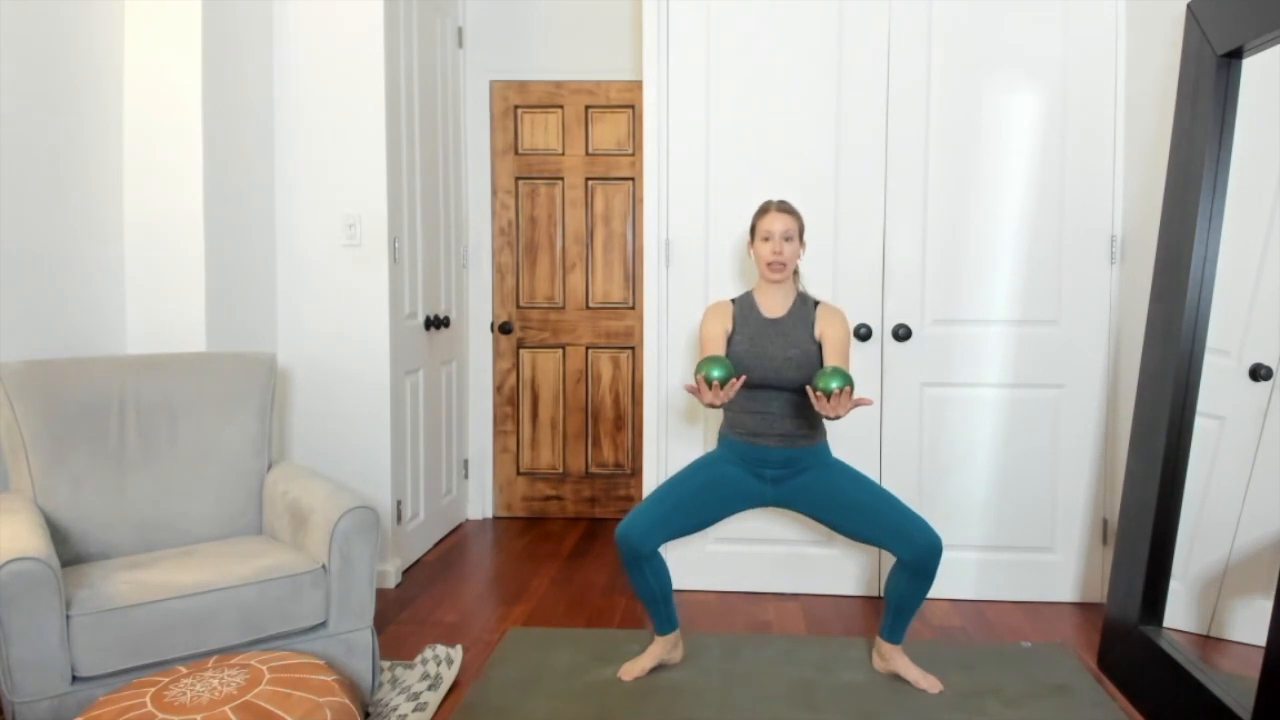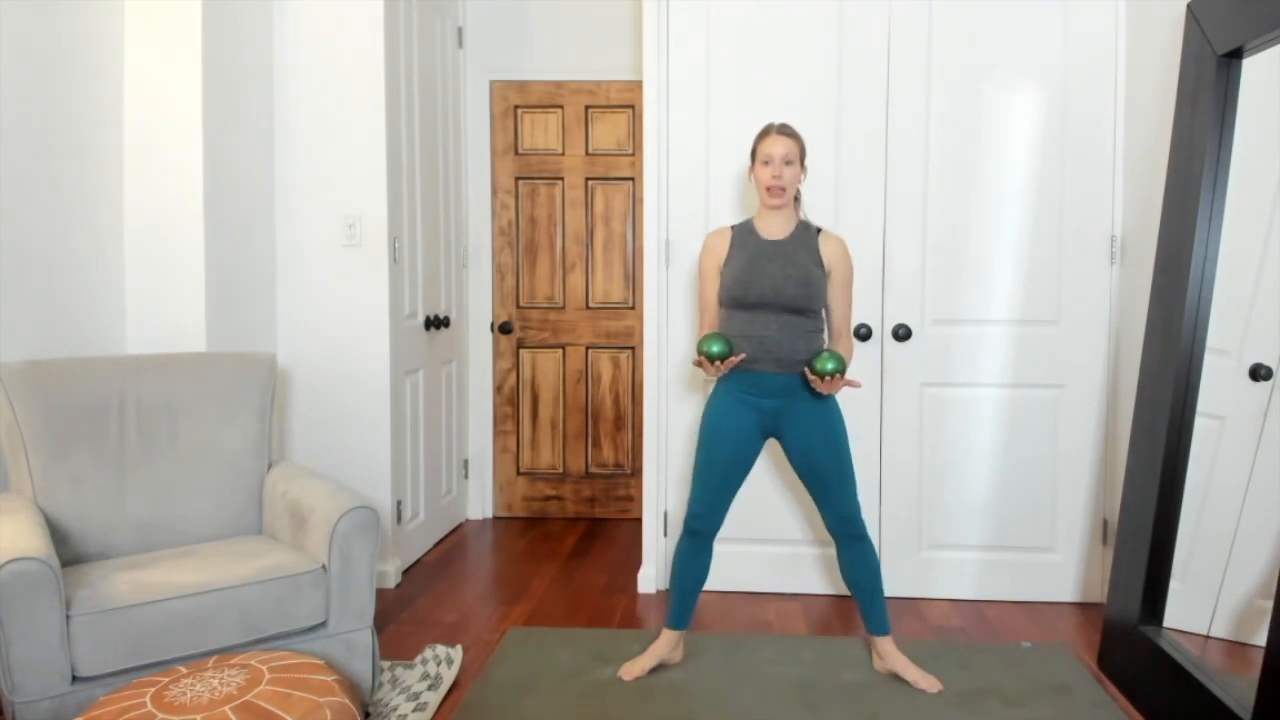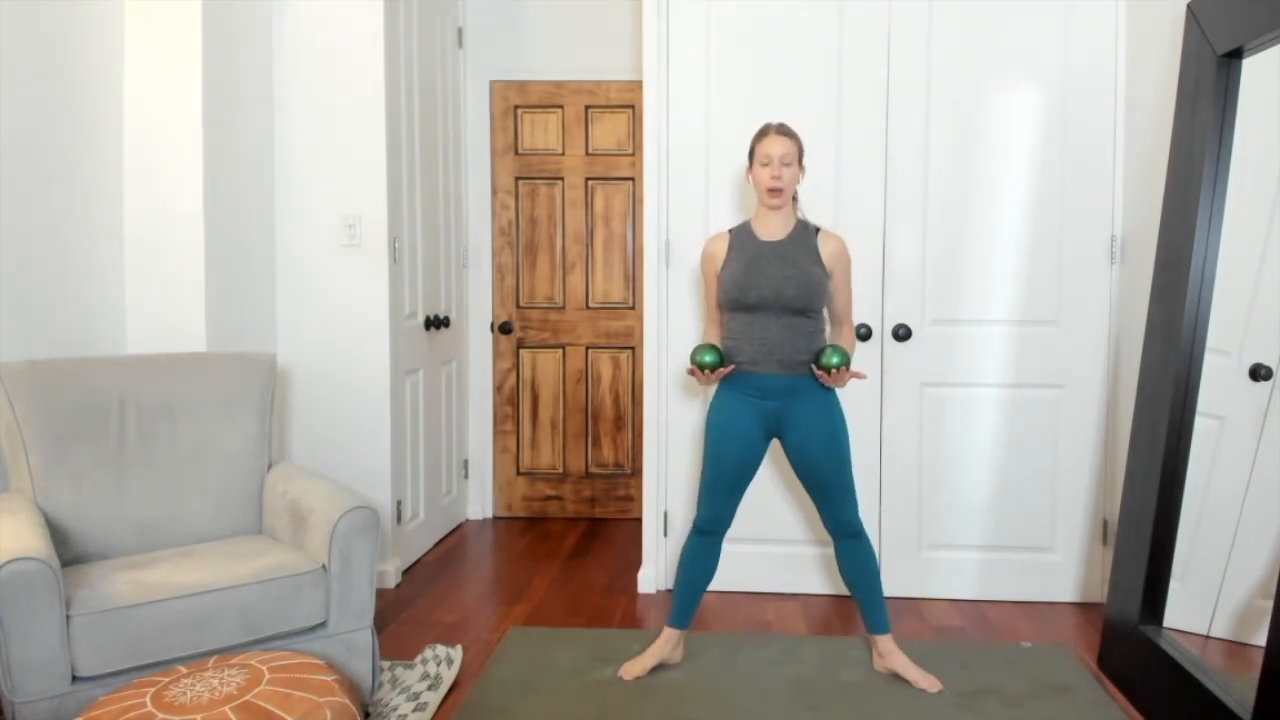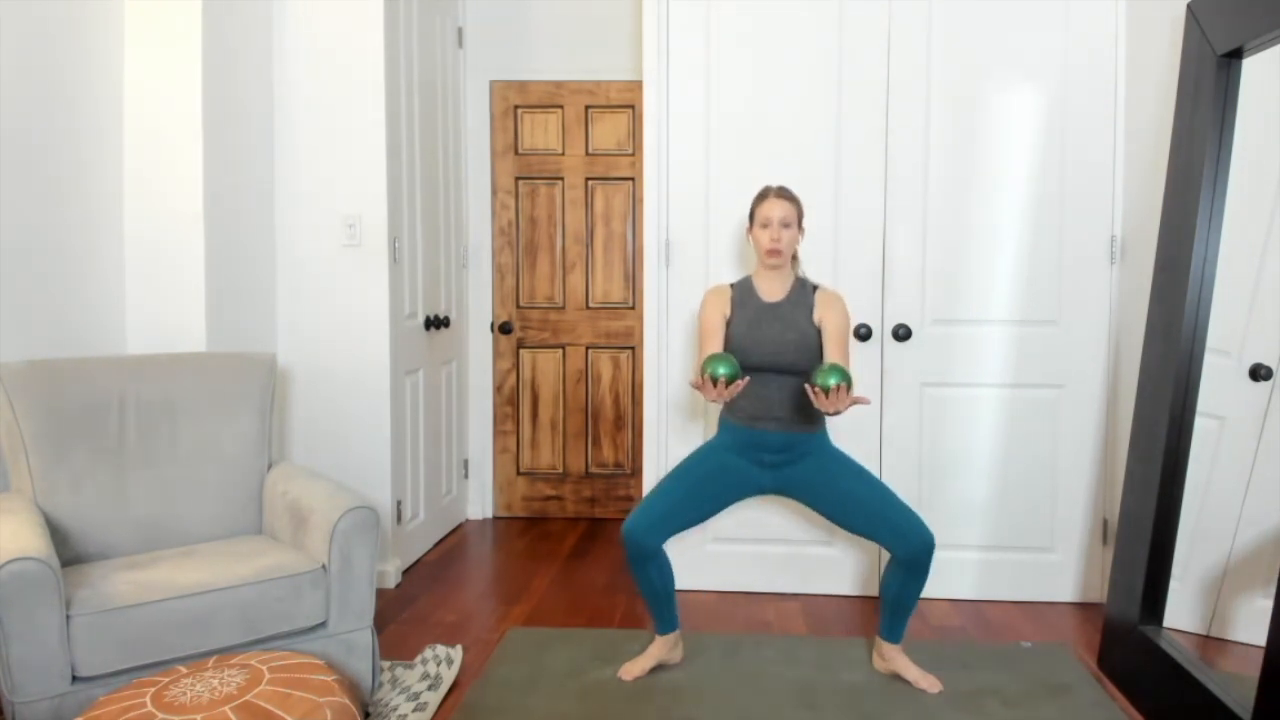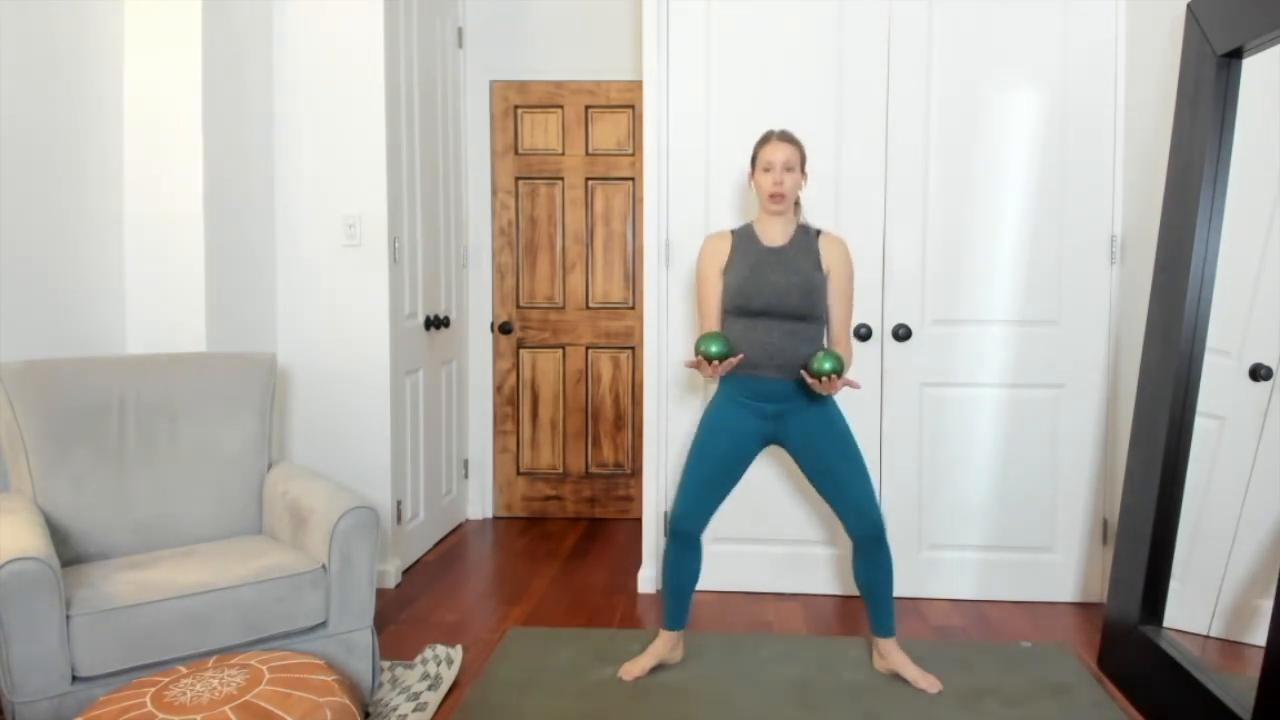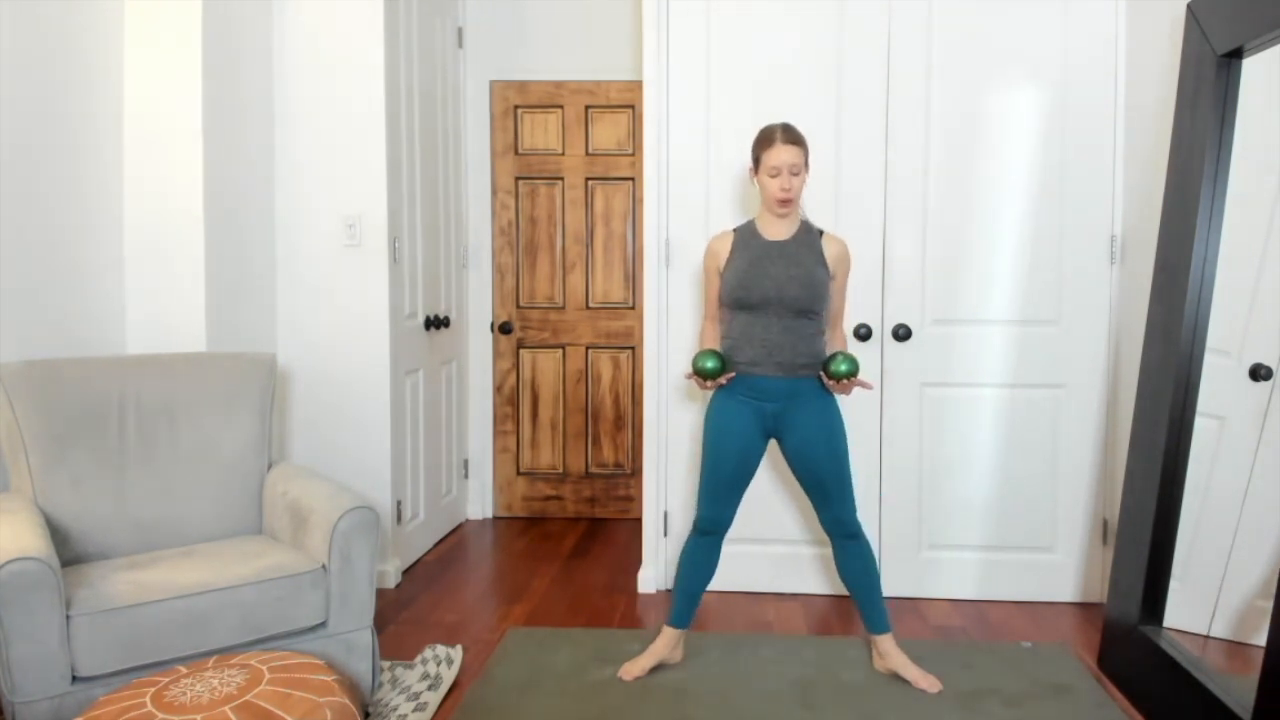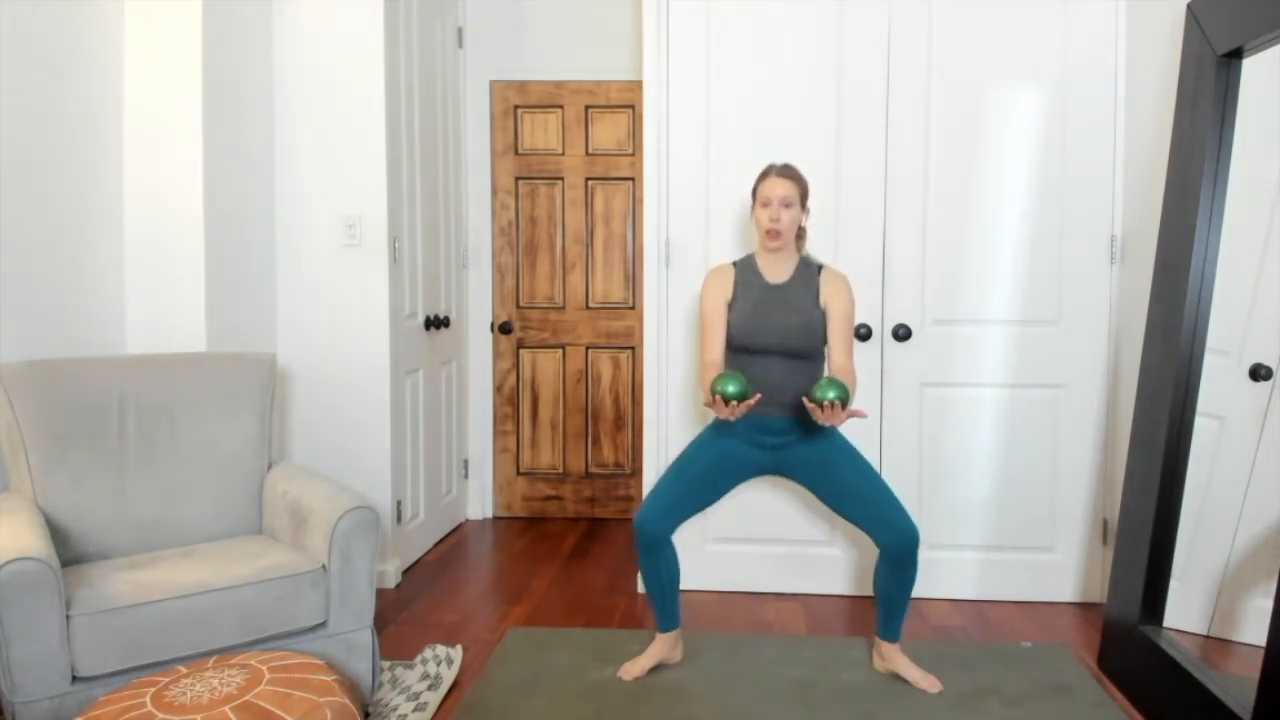
dt=0.7s
person 1, frame 1
left shoulder: (827, 319)
right shoulder: (721, 315)
left elbow: (839, 393)
right elbow: (710, 385)
left wrist: (837, 407)
right wrist: (712, 396)
left hip: (808, 464)
right hip: (735, 461)
left knee: (924, 547)
right knee: (632, 537)
left ankle: (889, 649)
right ankle: (667, 641)
person 1, frame 2
left shoulder: (829, 247)
right shoulder: (721, 243)
left elbow: (841, 335)
right elbow: (709, 330)
left wrist: (836, 375)
right wrist: (712, 362)
left hip: (805, 399)
right hip: (738, 396)
left knee: (848, 525)
right knee: (699, 522)
left ankle: (884, 647)
right ankle: (670, 640)
person 1, frame 3
left shoulder: (827, 246)
right shoulder: (720, 246)
left elbow: (843, 326)
left wrist: (840, 364)
right wrist: (706, 364)
left hip: (808, 398)
right hip: (739, 397)
left knee: (846, 525)
right knee: (709, 522)
left ankle: (885, 647)
right ankle: (670, 640)
person 1, frame 4
left shoulder: (825, 303)
right shoulder: (720, 300)
left elbow: (840, 382)
right elbow: (709, 373)
left wrist: (837, 401)
right wrist: (713, 389)
left hip: (808, 451)
right hip: (735, 448)
left knee: (915, 542)
right knee: (639, 534)
left ankle: (889, 649)
right ankle: (667, 640)
person 1, frame 5
left shoulder: (830, 250)
right shoulder: (720, 247)
left elbow: (841, 338)
right elbow: (709, 334)
left wrist: (835, 373)
right wrist: (710, 362)
left hip: (808, 403)
right hip: (738, 400)
left knee: (867, 524)
right knee: (684, 521)
left ankle: (887, 648)
right ankle: (669, 640)
person 1, frame 6
left shoulder: (830, 249)
right shoulder: (724, 246)
left elbow: (833, 329)
left wrist: (842, 373)
left hip: (807, 400)
right hip: (738, 399)
left knee: (843, 524)
right knee: (710, 523)
left ankle: (885, 648)
right ankle: (670, 640)
person 1, frame 7
left shoulder: (831, 284)
right shoulder: (723, 280)
left elbow: (842, 364)
right elbow: (712, 360)
left wrist: (836, 404)
right wrist: (718, 399)
left hip: (809, 435)
right hip: (737, 433)
left knee: (901, 536)
right knee: (649, 524)
left ankle: (888, 649)
right ankle: (667, 640)
